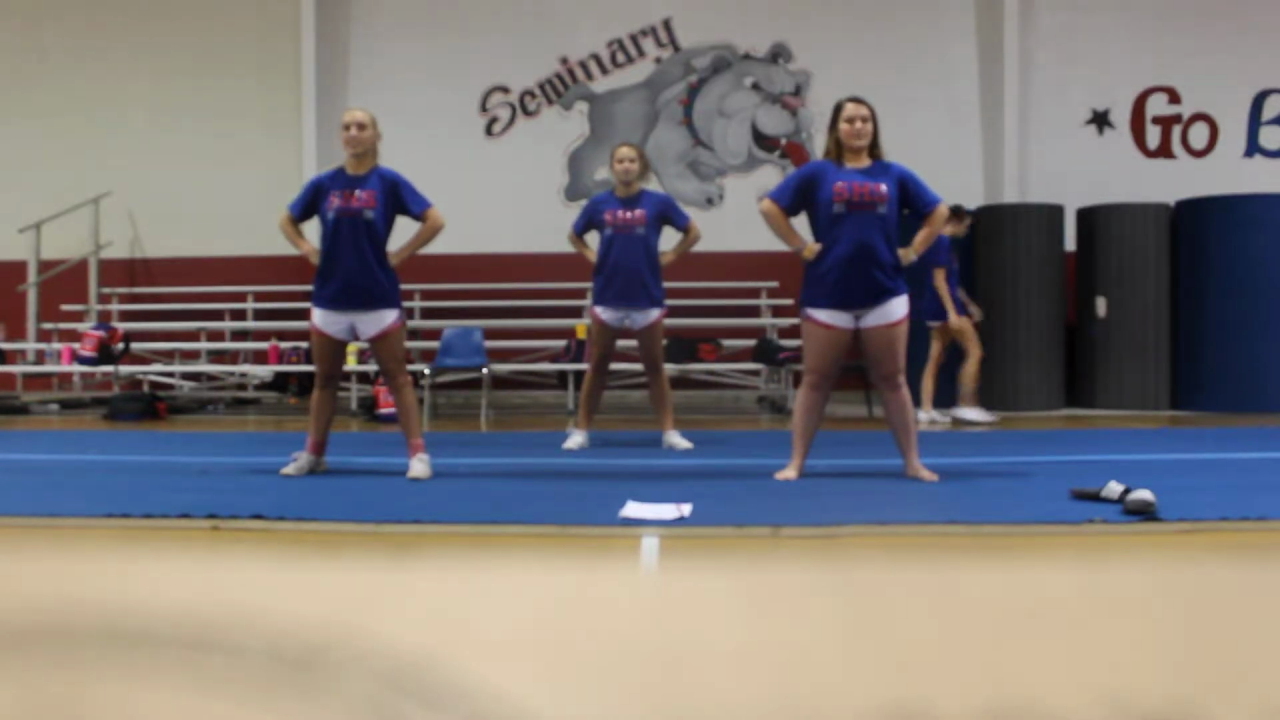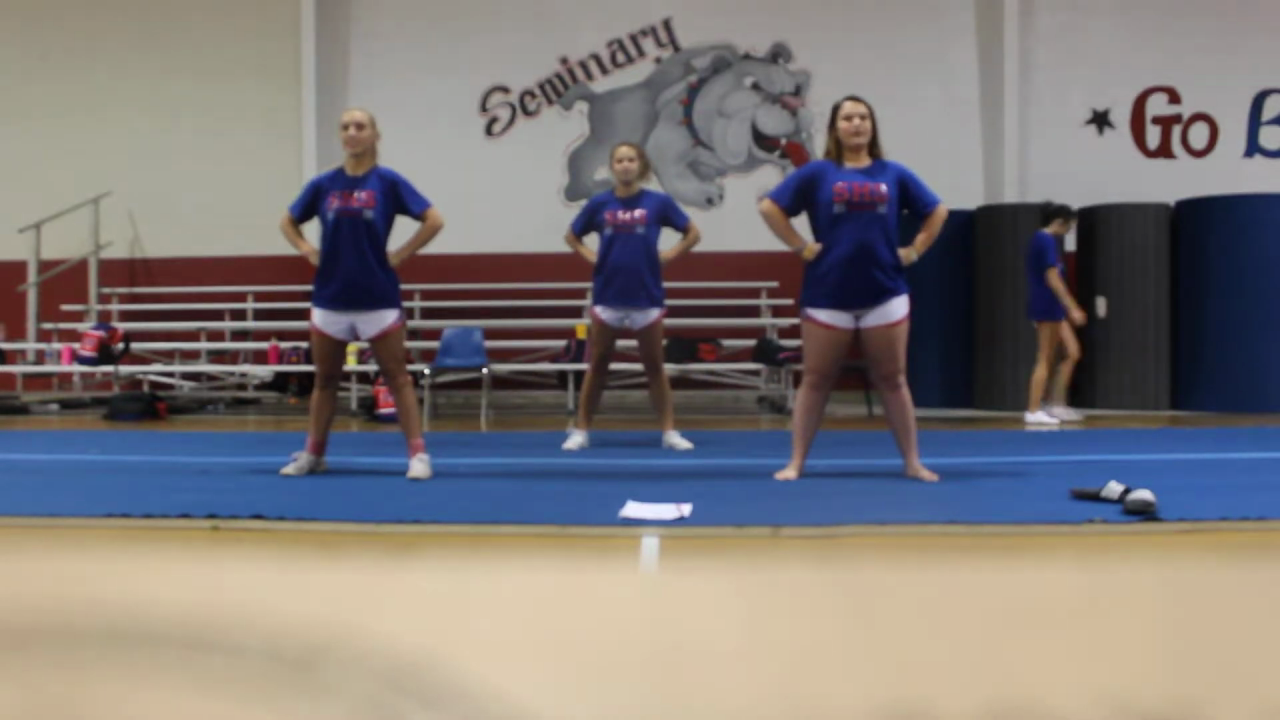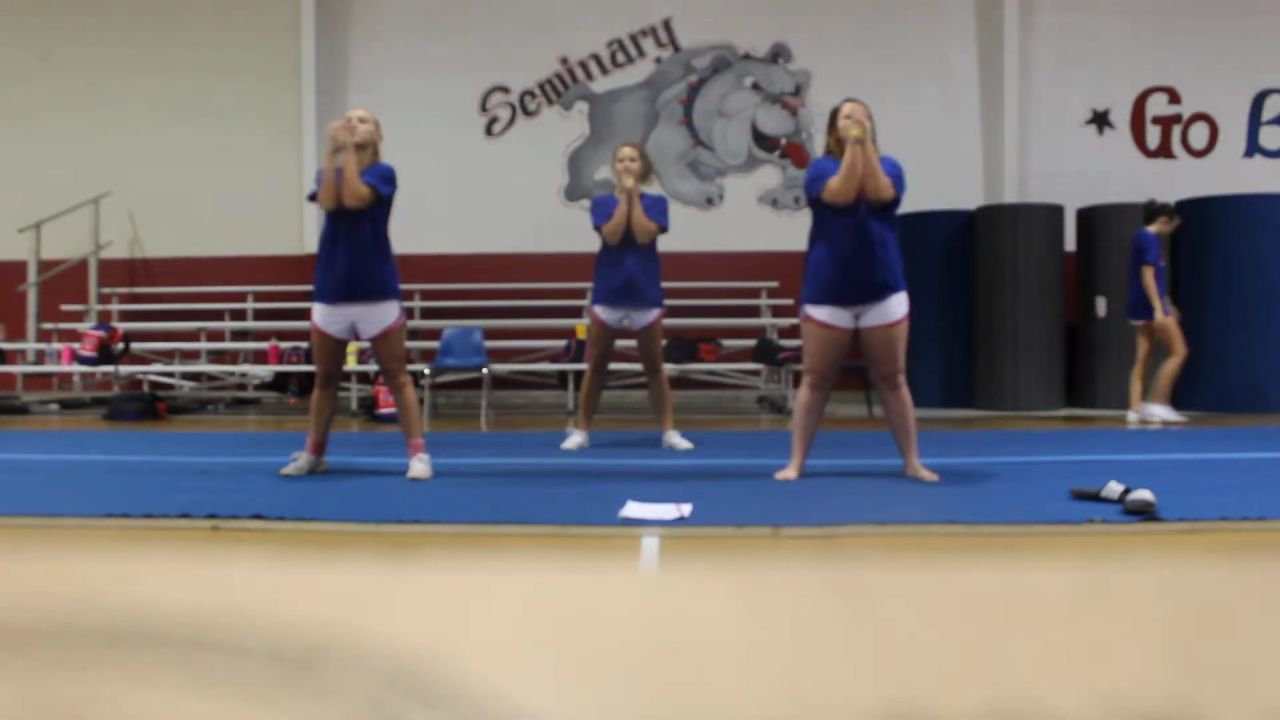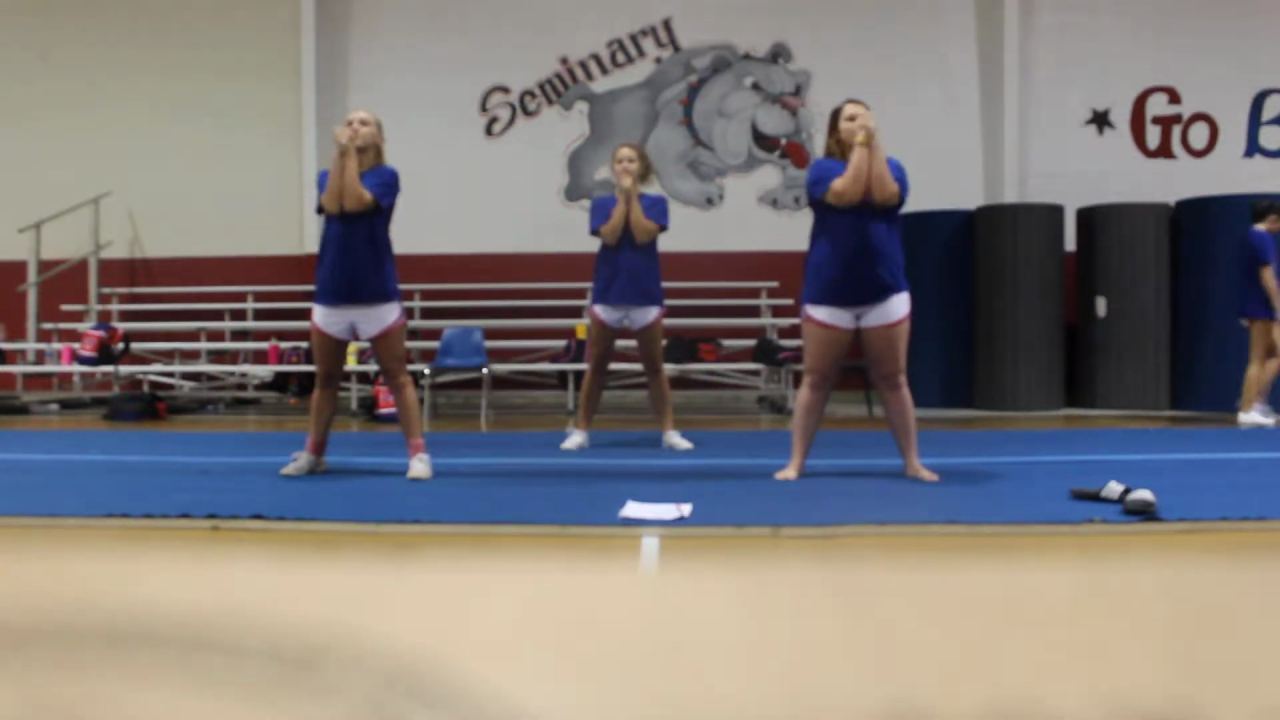
dt=0.5s
person 1, frame 1
left shoulder: (894, 175)
right shoulder: (816, 173)
left elbow: (938, 211)
right elbow: (769, 207)
left wrist: (912, 252)
right wrist: (801, 247)
left hip: (884, 295)
right hip: (827, 295)
left knee: (892, 381)
right knee: (816, 381)
left ankle: (913, 462)
right ankle: (796, 462)
person 1, frame 2
left shoulder: (894, 174)
right shoulder: (817, 173)
left elbow: (937, 212)
right elbow: (769, 207)
left wrist: (913, 252)
right wrist: (802, 248)
left hip: (885, 294)
right hip: (827, 295)
left knee: (892, 381)
right knee: (816, 381)
left ankle: (913, 462)
right ankle: (796, 462)
person 1, frame 3
left shoulder: (888, 165)
right shoulder: (824, 165)
left elbow: (881, 192)
right elbow: (842, 194)
left wrist: (867, 141)
right wrist: (851, 141)
left hip: (884, 291)
right hip: (827, 292)
left knee: (891, 379)
right knee: (816, 380)
left ankle: (912, 462)
right ankle: (795, 462)
person 1, frame 4
left shoulder: (890, 165)
right shoulder: (823, 168)
left elbow: (886, 196)
right elbow: (848, 193)
left wrist: (874, 139)
right wrist: (861, 142)
left hip: (885, 292)
right hip: (829, 293)
left knee: (893, 380)
right knee: (816, 380)
left ankle: (912, 462)
right ankle: (796, 462)
person 2, frame 1
left shoulder: (389, 182)
right shoulder: (323, 183)
left elbow: (434, 220)
right elbow: (288, 221)
left wrist: (399, 255)
right wrist: (309, 251)
left hip: (378, 299)
right hip: (330, 298)
left knee: (397, 377)
right knee: (325, 379)
left ankle: (418, 454)
right ankle: (312, 453)
person 2, frame 2
left shoulder: (389, 182)
right shoulder: (323, 184)
left elbow: (434, 220)
right elbow: (288, 222)
left wrist: (400, 255)
right wrist: (308, 252)
left hip: (378, 298)
right hip: (330, 298)
left knee: (397, 378)
right knee: (325, 380)
left ankle: (418, 454)
right ankle: (312, 453)
person 2, frame 3
left shoulder: (383, 172)
right shoulder: (330, 174)
left elbow: (354, 198)
right elbow: (328, 203)
left wrist: (350, 152)
right wrist: (332, 152)
left hip: (378, 293)
right hip: (331, 293)
left knee: (397, 376)
right knee: (325, 379)
left ankle: (418, 453)
right ankle: (312, 453)
person 2, frame 4
left shoulder: (386, 176)
right shoulder: (328, 175)
left elbow: (355, 202)
right elbow: (333, 205)
left wrist: (350, 153)
right wrist: (339, 152)
left hip: (378, 295)
right hip: (331, 294)
left knee: (397, 377)
right knee: (325, 379)
left ankle: (418, 454)
right ankle: (312, 453)
person 3, frame 1
left shoulder: (658, 202)
right shoulder: (598, 203)
left elbow: (693, 233)
right elbow: (575, 236)
left wrist: (668, 257)
right wrist: (593, 257)
left hip: (647, 297)
right hip: (607, 297)
left knee: (655, 367)
right knee: (597, 366)
left ankle: (670, 431)
right ankle: (580, 430)
person 3, frame 2
left shoulder: (658, 202)
right shoulder: (599, 203)
left elbow: (693, 234)
right elbow: (572, 237)
left wrist: (669, 254)
right wrist: (591, 255)
left hip: (646, 297)
right hip: (607, 296)
left knee: (654, 367)
right knee: (597, 366)
left ankle: (669, 432)
right ankle: (579, 431)
person 3, frame 3
left shoulder: (656, 202)
right shoulder: (602, 202)
left elbow: (644, 237)
right elbow: (612, 236)
left wrist: (635, 196)
right wrist: (623, 197)
left hip: (645, 296)
right hip: (607, 295)
left knee: (654, 366)
right knee: (596, 366)
left ankle: (669, 431)
right ankle: (580, 430)
person 3, frame 4
left shoulder: (655, 202)
right shoulder: (602, 203)
left elbow: (643, 235)
right elbow: (609, 236)
left wrist: (632, 196)
right wrist: (621, 198)
left hip: (645, 296)
right hip: (607, 294)
left knee: (654, 366)
right knee: (596, 366)
left ankle: (669, 431)
right ankle: (580, 430)
person 4, frame 1
left shoulder: (939, 243)
right shoulder: (942, 243)
right elbow: (939, 280)
left wrist: (969, 304)
right wrist: (951, 312)
left hip: (936, 308)
right hip: (945, 307)
left knee: (934, 360)
right knee: (975, 353)
left ankle: (926, 409)
right ankle: (966, 405)
person 4, frame 2
left shoulder: (1041, 239)
right shoulder: (1046, 241)
right elbow: (1052, 279)
right wrist: (1073, 308)
left hip: (1050, 307)
right hip: (1047, 307)
left knee: (1073, 354)
right knee: (1045, 360)
left ankle: (1056, 404)
right ankle: (1034, 411)
person 4, frame 3
left shoulder: (1143, 238)
right shoulder: (1149, 239)
right elbow: (1147, 276)
left wrist: (1168, 304)
right wrist: (1158, 308)
left hip: (1142, 306)
right hip: (1150, 306)
left knee: (1142, 359)
right knee: (1179, 352)
left ankle: (1136, 409)
right ankle: (1155, 403)
person 4, frame 4
left shoulder: (1253, 236)
right shoulder: (1262, 239)
left hip: (1255, 305)
right hip: (1260, 306)
right knee: (1257, 360)
left ankle: (1255, 401)
right ankle: (1246, 411)
